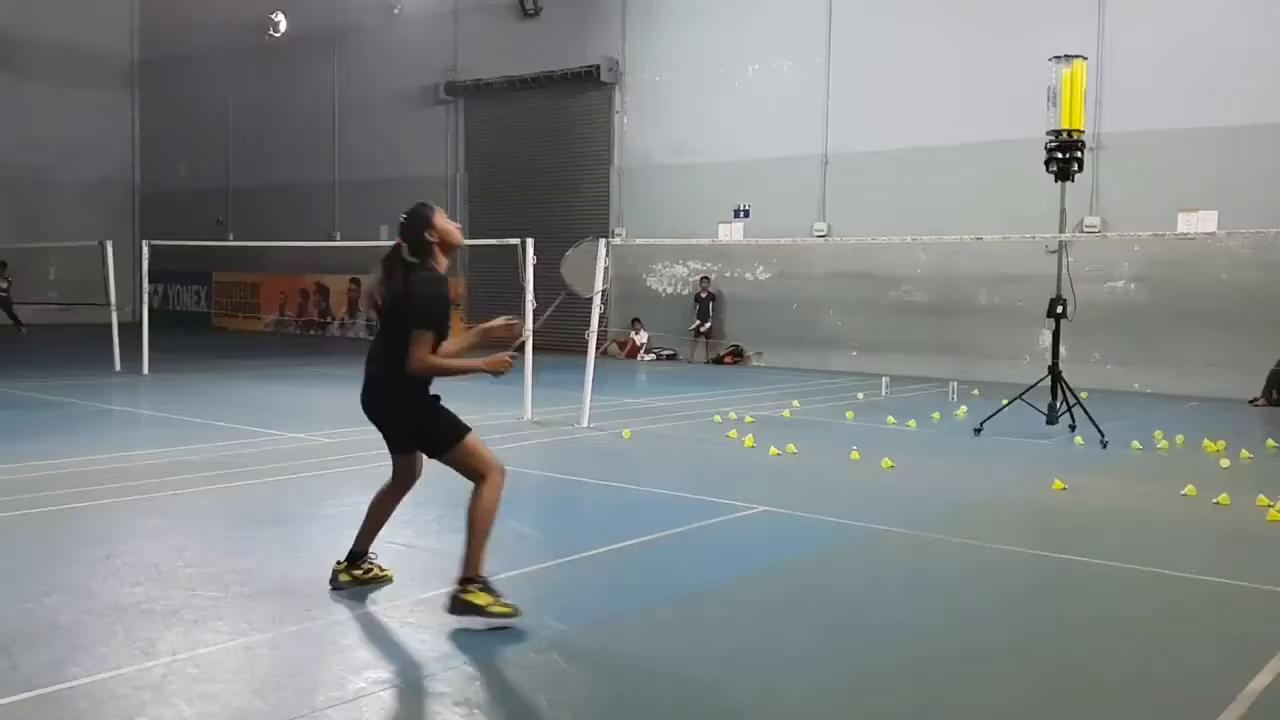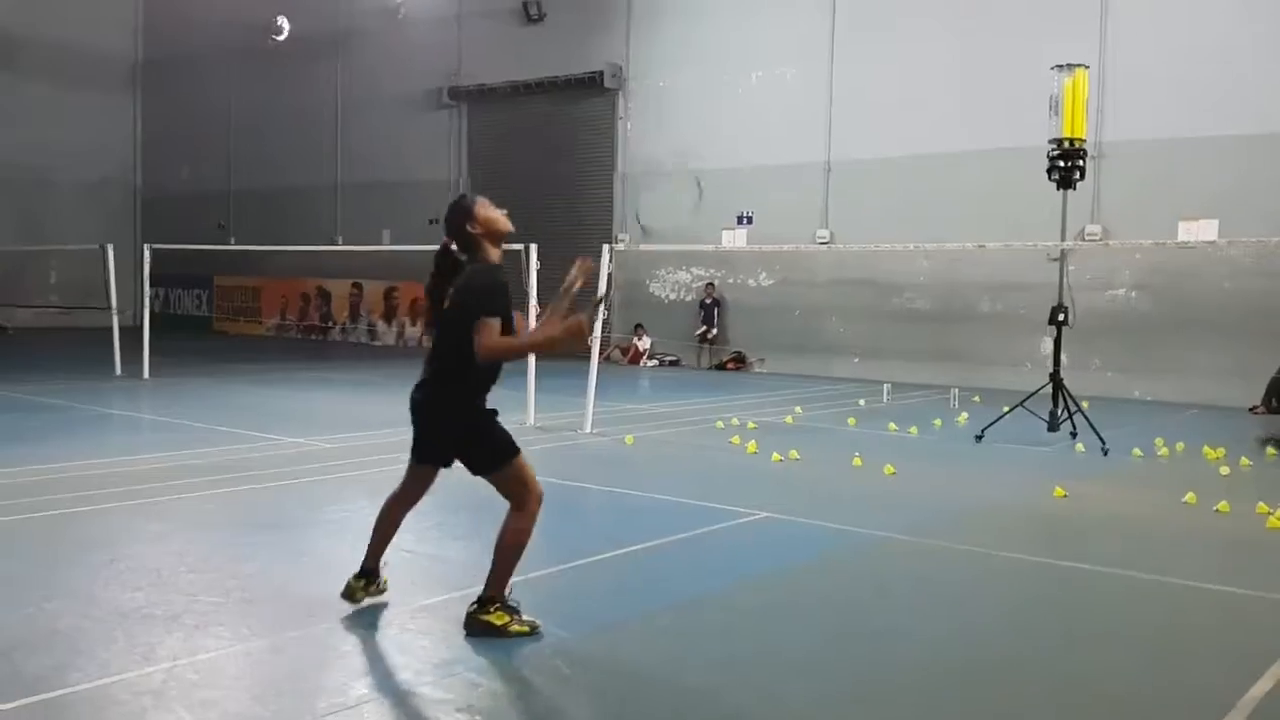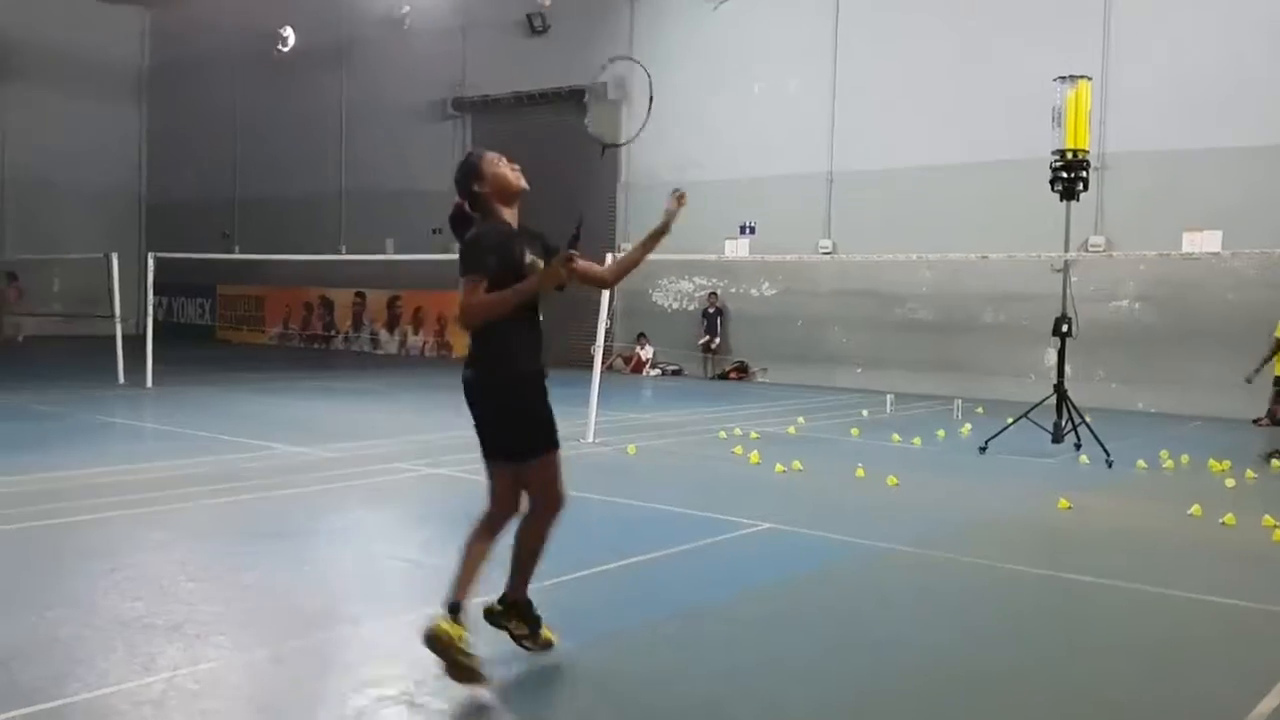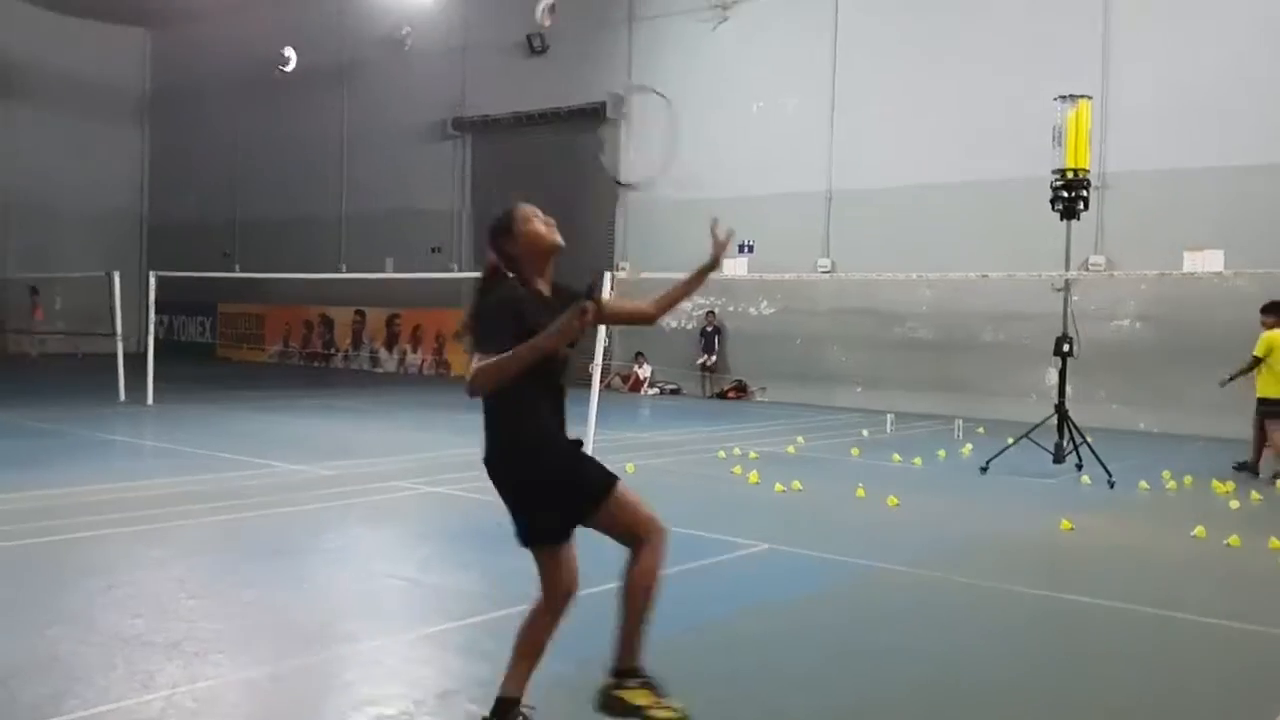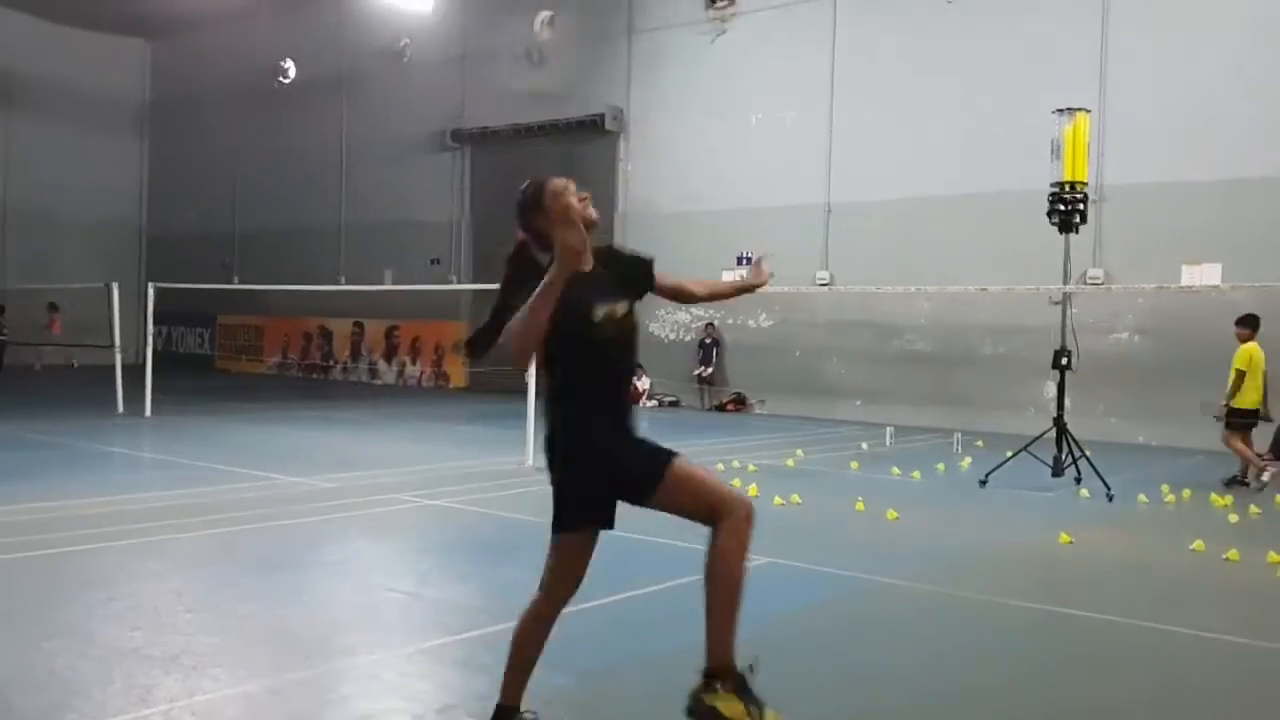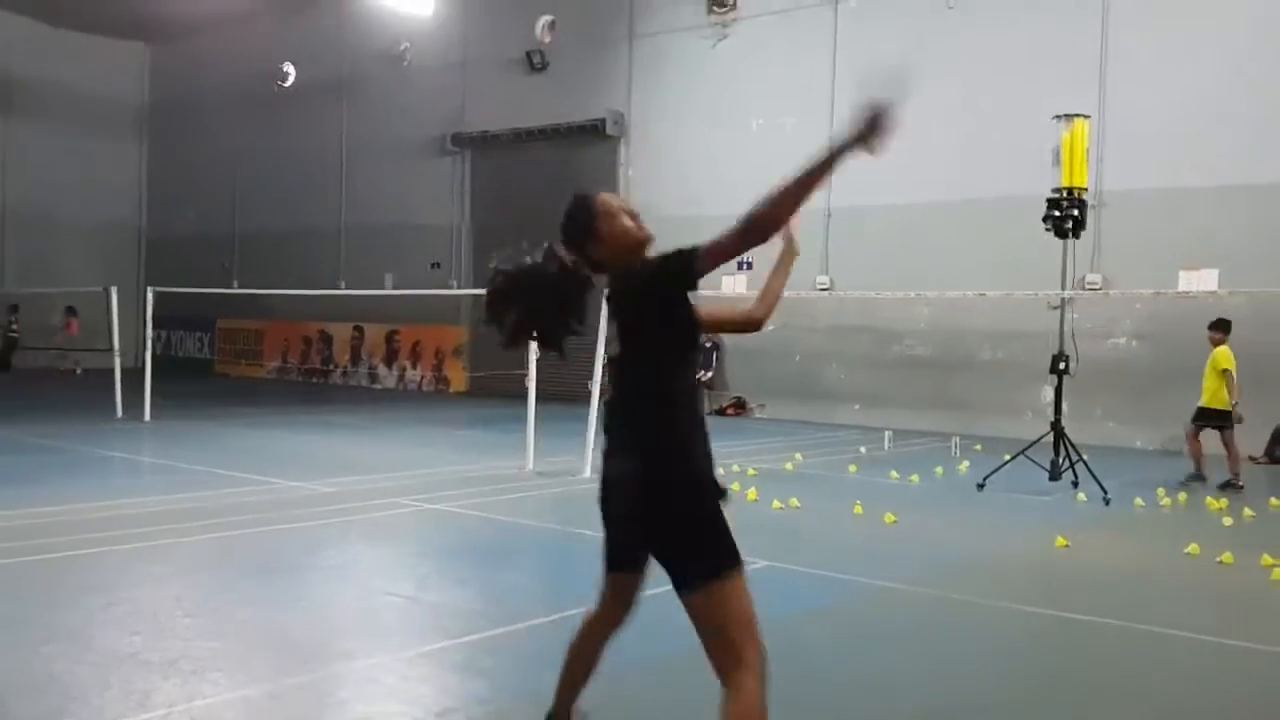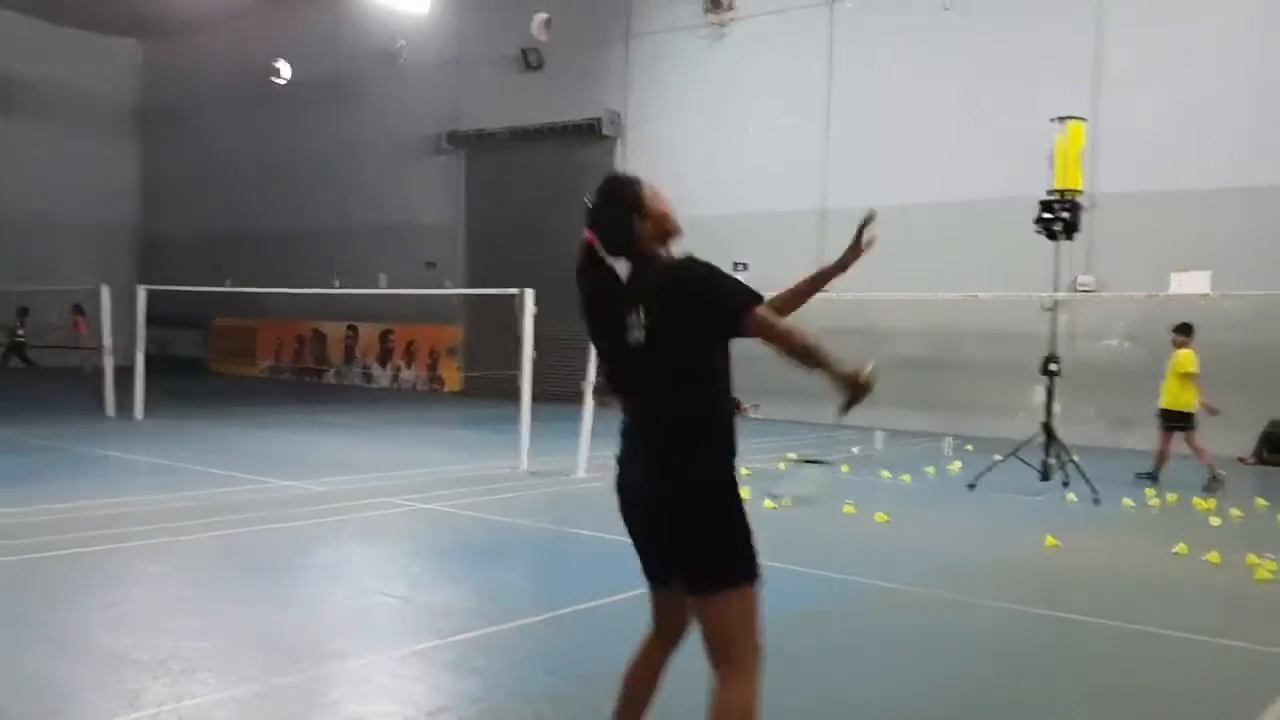
dt=0.2s
person 1, frame 1
left shoulder: (414, 281)
right shoulder: (432, 287)
right elbow: (420, 363)
left wrist: (487, 329)
right wrist: (483, 365)
left hip: (381, 396)
right hip: (405, 400)
left knee: (405, 476)
right knee: (490, 472)
left ankle: (354, 563)
right ankle: (471, 586)
person 1, frame 2
left shoulder: (482, 277)
right shoulder: (482, 279)
left elbow: (517, 339)
right elbow: (488, 351)
left wrist: (569, 291)
right wrist: (560, 336)
left hip: (433, 401)
right hip: (457, 407)
left knee: (411, 490)
right knee: (528, 497)
left ankle: (366, 575)
right ankle: (489, 605)
person 1, frame 3
left shoulder: (528, 239)
right shoulder: (483, 236)
left elbow: (608, 278)
right elbow: (470, 315)
left wrist: (661, 230)
right wrist: (535, 284)
left hip: (515, 381)
right hip: (503, 381)
left knee: (503, 506)
right knee: (547, 499)
left ankle: (453, 618)
right ankle: (512, 602)
person 1, frame 4
left shoulder: (561, 300)
right shoulder: (507, 304)
left elbow: (646, 312)
right elbow: (478, 382)
left wrist: (708, 268)
right wrist: (548, 342)
left hip: (544, 454)
right hip: (528, 457)
left knee: (557, 592)
right knee: (647, 535)
right ankle: (625, 677)
person 1, frame 5
left shoulder: (614, 267)
right shoulder: (555, 283)
left elbow: (692, 292)
right elbow: (519, 350)
left wrist: (748, 283)
right wrist: (558, 271)
left hip: (584, 441)
right hip: (594, 441)
left knee: (557, 589)
right knee: (733, 512)
person 1, frame 6
left shoulder: (648, 296)
right shoulder: (648, 283)
left elbow: (752, 318)
right elbow: (751, 230)
left wrist: (786, 259)
right wrist: (842, 149)
left hip: (627, 482)
right hip: (672, 486)
left knee: (613, 609)
right knee: (744, 664)
person 1, frame 7
left shoulder: (629, 296)
right shoulder: (685, 280)
left elbow: (758, 315)
right elbow: (779, 333)
left wrist: (824, 276)
right wrist: (843, 375)
left hip: (641, 484)
right hip: (698, 484)
left knee: (666, 630)
right knee: (738, 666)
